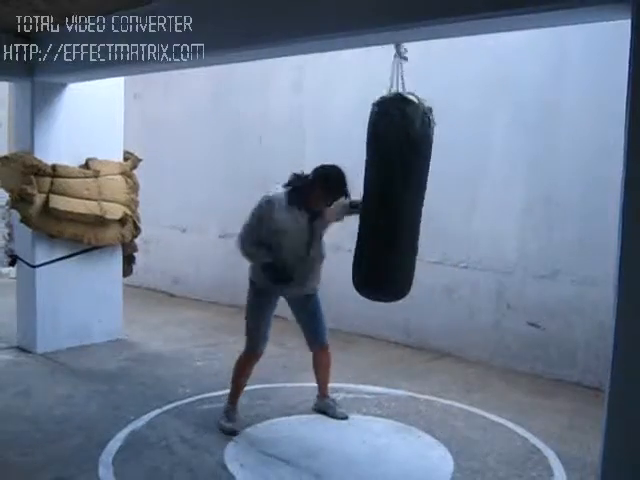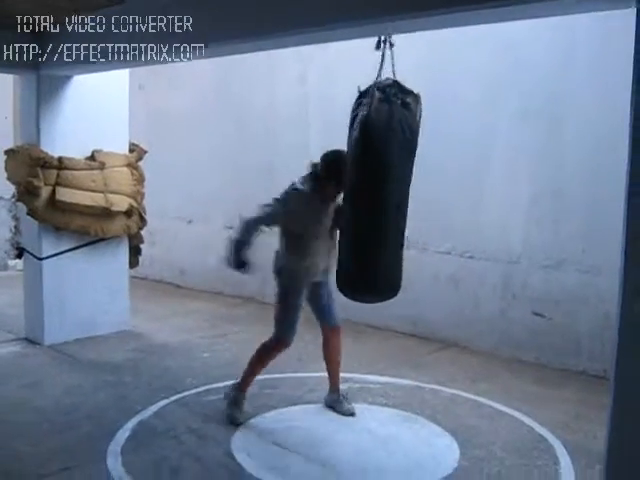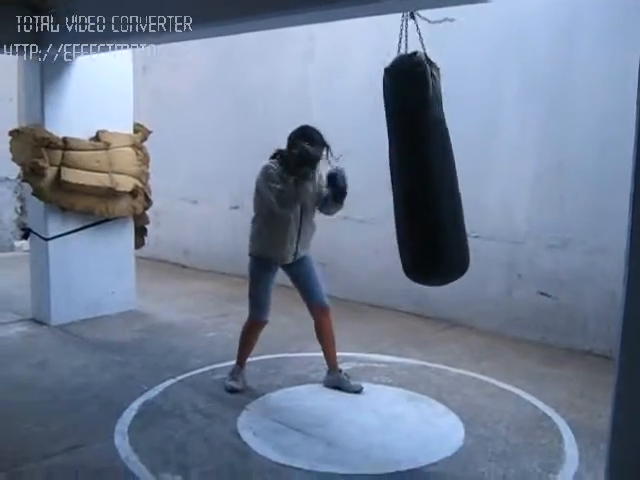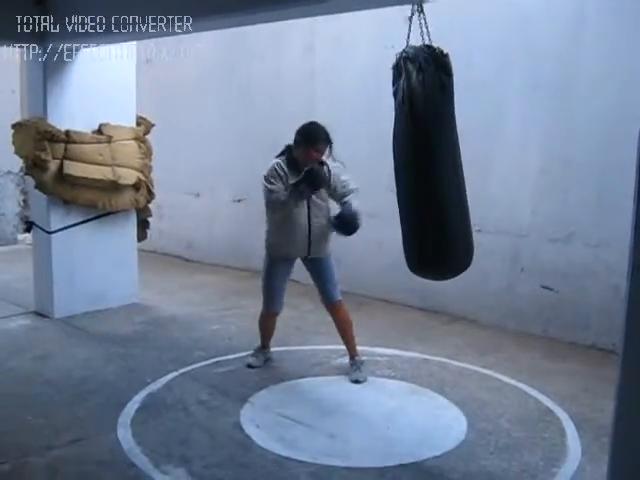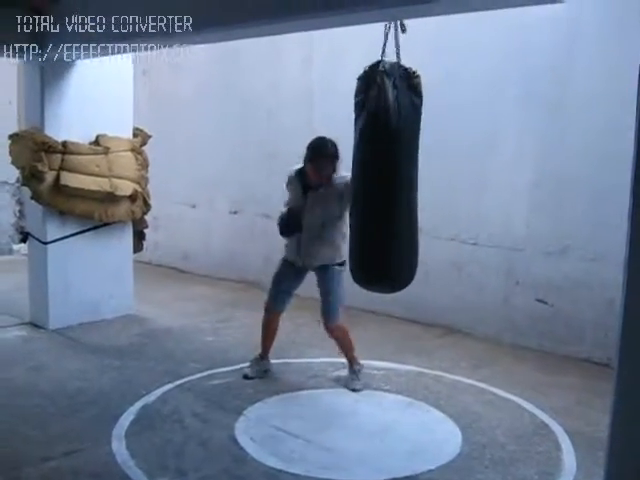
dt=0.7s
person 1, frame 1
left shoulder: (324, 209)
right shoulder: (274, 204)
left elbow: (344, 209)
right elbow: (247, 240)
left wrist: (360, 205)
right wrist: (269, 265)
left hip: (304, 288)
right hip: (266, 286)
left knee: (321, 346)
right knee: (253, 351)
left ankle: (323, 398)
right ankle: (231, 407)
person 1, frame 2
left shoulder: (331, 198)
right shoulder: (298, 194)
right elbow: (260, 217)
left wrist: (340, 217)
right wrist: (239, 245)
left hip: (318, 273)
right hip: (292, 273)
left knee: (333, 330)
right knee: (282, 339)
left ankle: (334, 393)
right ankle: (238, 392)
person 1, frame 3
left shoulder: (311, 174)
right shoulder: (270, 171)
left elbow: (328, 207)
right elbow: (284, 205)
left wrist: (337, 191)
right wrist: (300, 177)
left hip: (298, 252)
right hip: (265, 253)
left knee: (321, 309)
right knee: (258, 319)
left ankle: (334, 373)
right ankle: (238, 369)
person 1, frame 4
left shoulder: (327, 168)
right shoulder: (278, 169)
left elbow: (346, 191)
right elbow: (274, 205)
left wrist: (348, 210)
right wrist: (300, 187)
left hip: (317, 248)
right hip: (280, 248)
left knee: (335, 303)
right knee: (271, 309)
left ankle: (355, 359)
right ankle: (264, 349)
person 1, frame 5
left shoulder: (341, 183)
right shoulder: (295, 179)
right wrist: (288, 216)
left hip: (329, 260)
right hip: (296, 257)
left knee: (331, 323)
right knee: (272, 309)
left ankle: (354, 367)
right ankle: (263, 359)
